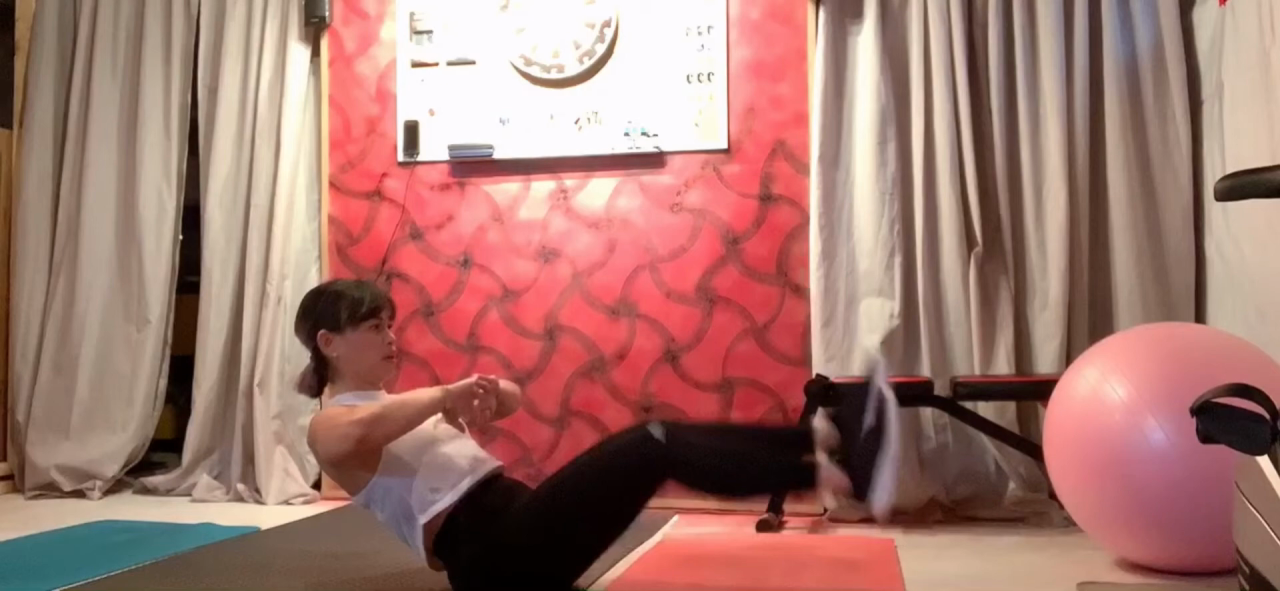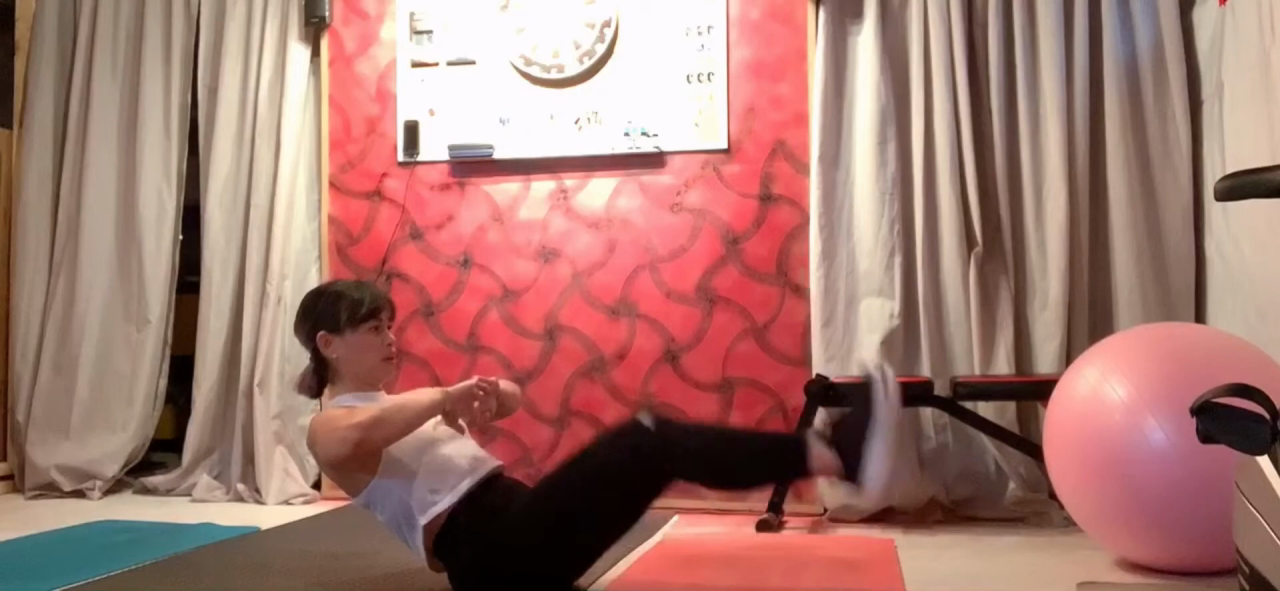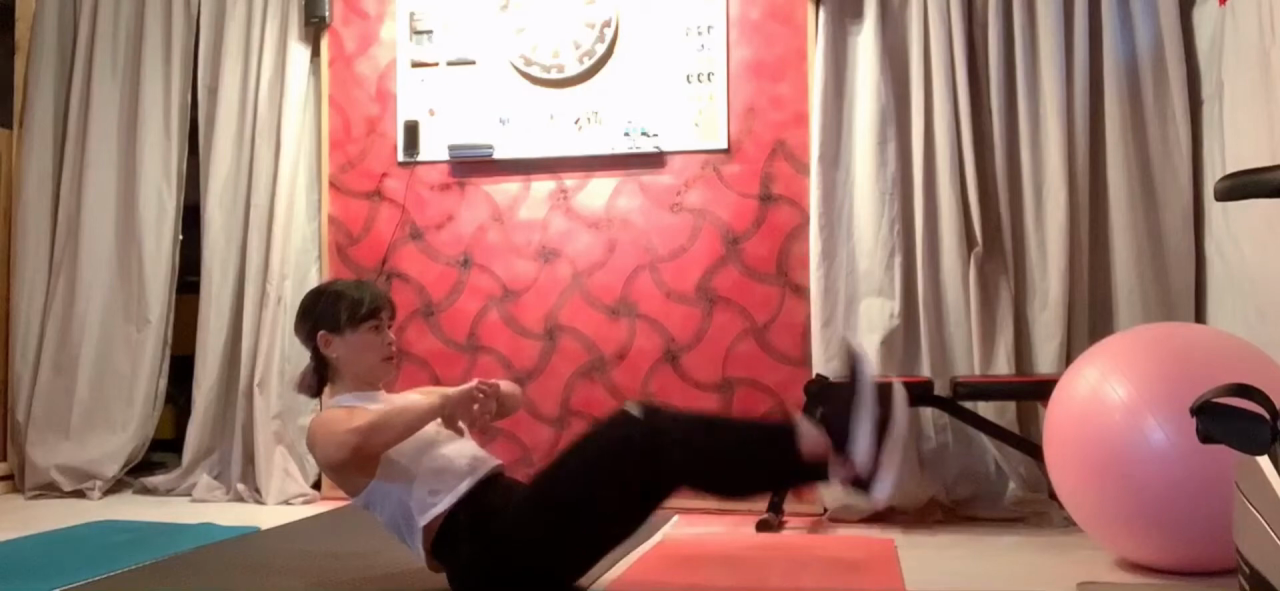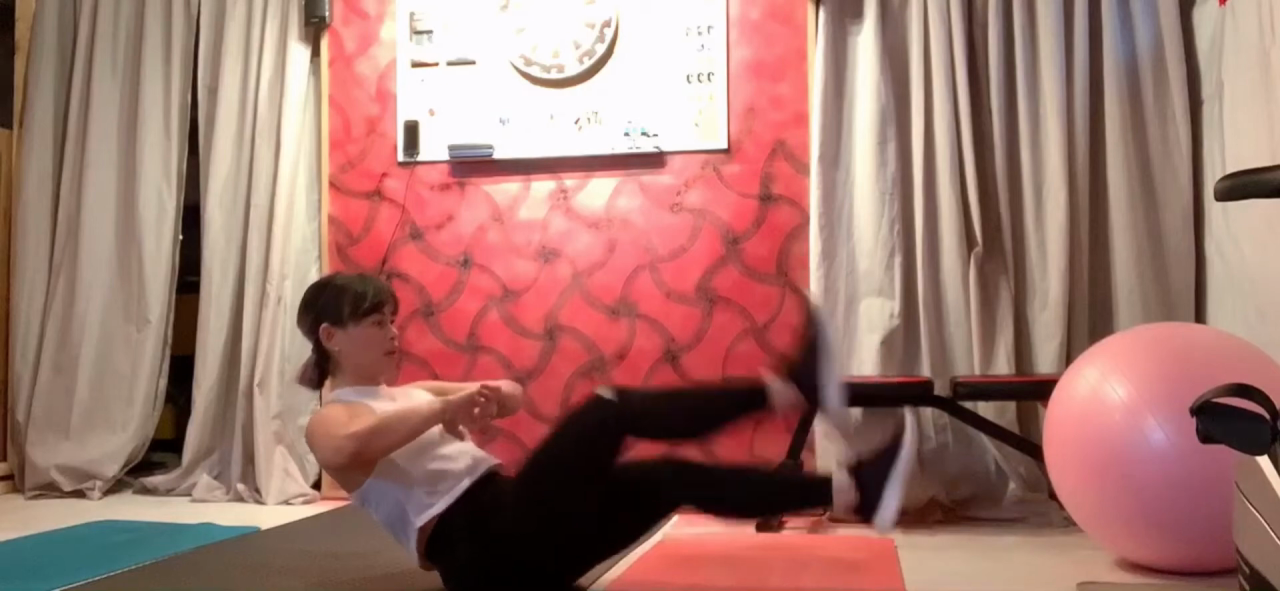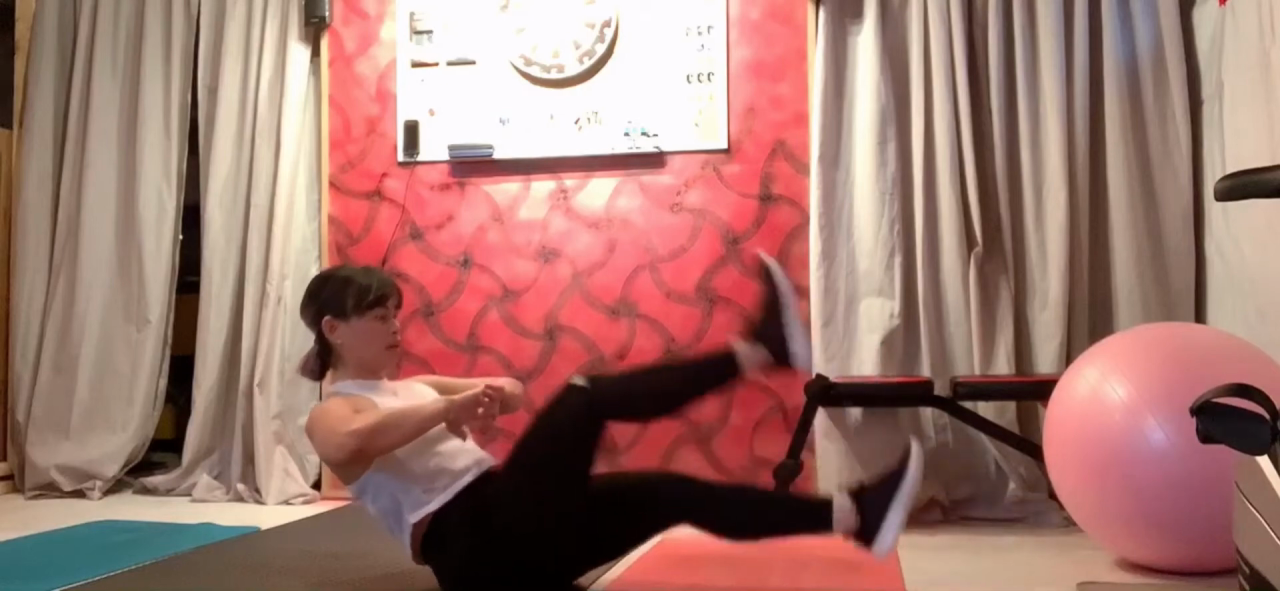
dt=0.1s
person 1, frame 1
left shoulder: (400, 404)
right shoulder: (331, 423)
left elbow: (511, 399)
right elbow: (349, 440)
left wrist: (483, 393)
right wrist: (441, 397)
left hip: (518, 523)
left knee: (660, 446)
right knee: (651, 445)
left ankle: (822, 439)
right ankle: (838, 472)
person 1, frame 2
left shoulder: (398, 404)
right shoulder: (331, 425)
left elbow: (511, 399)
right elbow: (347, 443)
left wrist: (484, 393)
right wrist: (442, 398)
left hip: (519, 521)
left knee: (661, 445)
right knee: (648, 438)
left ankle: (824, 446)
right ankle: (831, 454)
person 1, frame 3
left shoulder: (405, 401)
right shoulder: (330, 425)
left elbow: (510, 397)
right elbow: (347, 448)
left wrist: (483, 396)
right wrist: (444, 403)
left hip: (520, 524)
left knee: (670, 460)
right knee: (635, 427)
left ankle: (839, 459)
right ankle: (814, 436)
person 1, frame 4
left shoulder: (406, 395)
right shoulder: (330, 421)
left elbow: (512, 396)
right elbow: (348, 449)
left wrist: (487, 396)
right wrist: (446, 409)
left hip: (517, 524)
left knee: (673, 479)
right knee: (608, 409)
left ankle: (850, 492)
right ankle: (784, 390)
person 1, frame 5
left shoulder: (409, 388)
right shoulder: (331, 416)
left elbow: (510, 392)
right elbow: (349, 446)
left wrist: (483, 395)
right wrist: (449, 406)
left hip: (518, 535)
left knee: (675, 493)
right knee: (585, 397)
left ankle: (850, 513)
right ankle: (758, 351)
